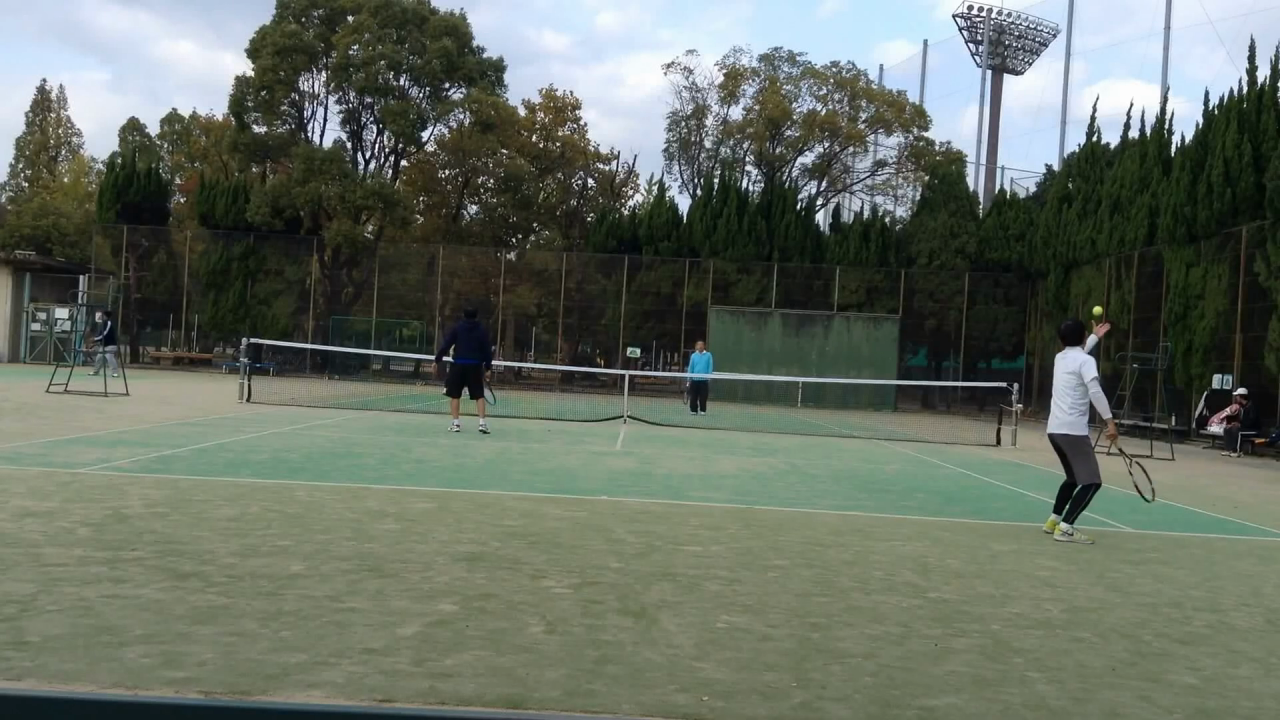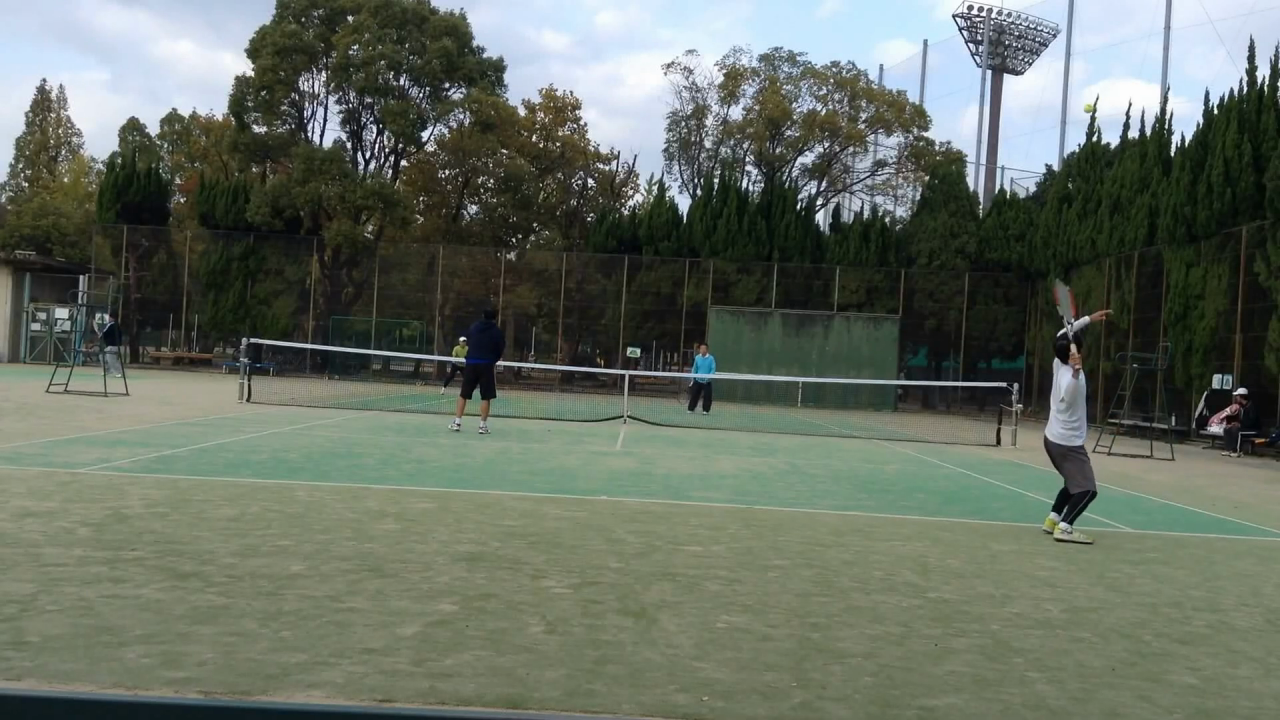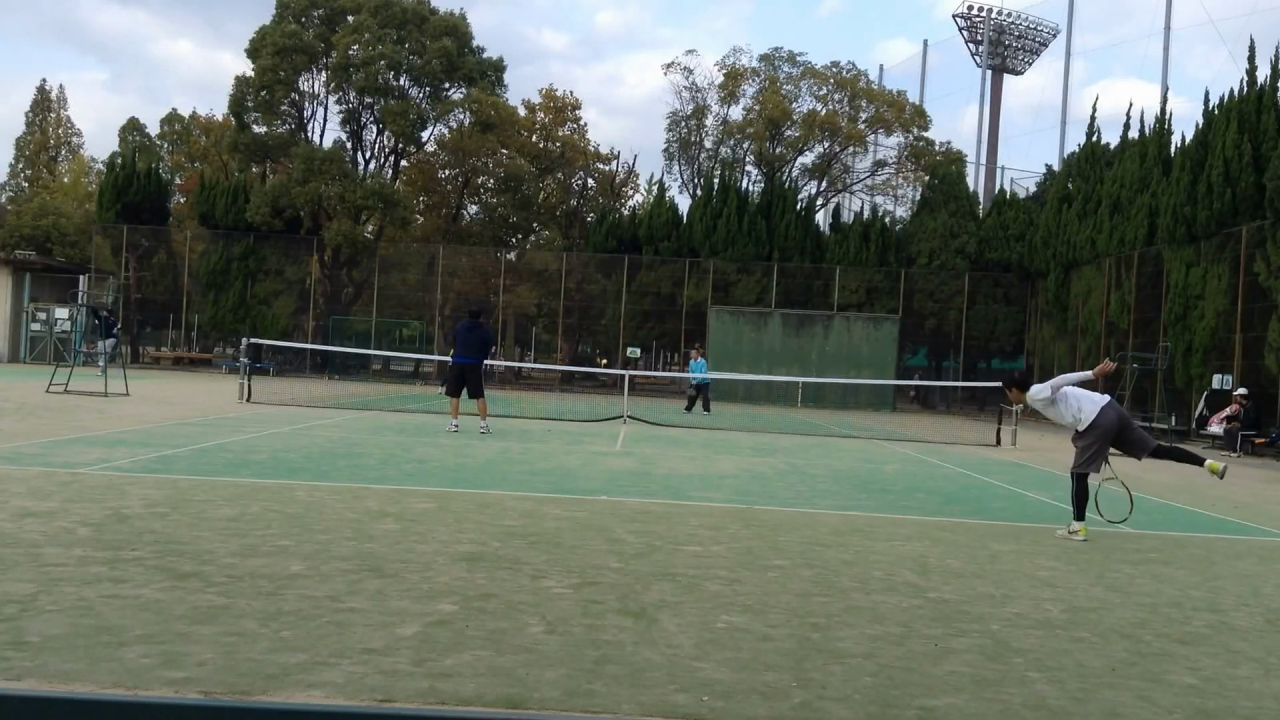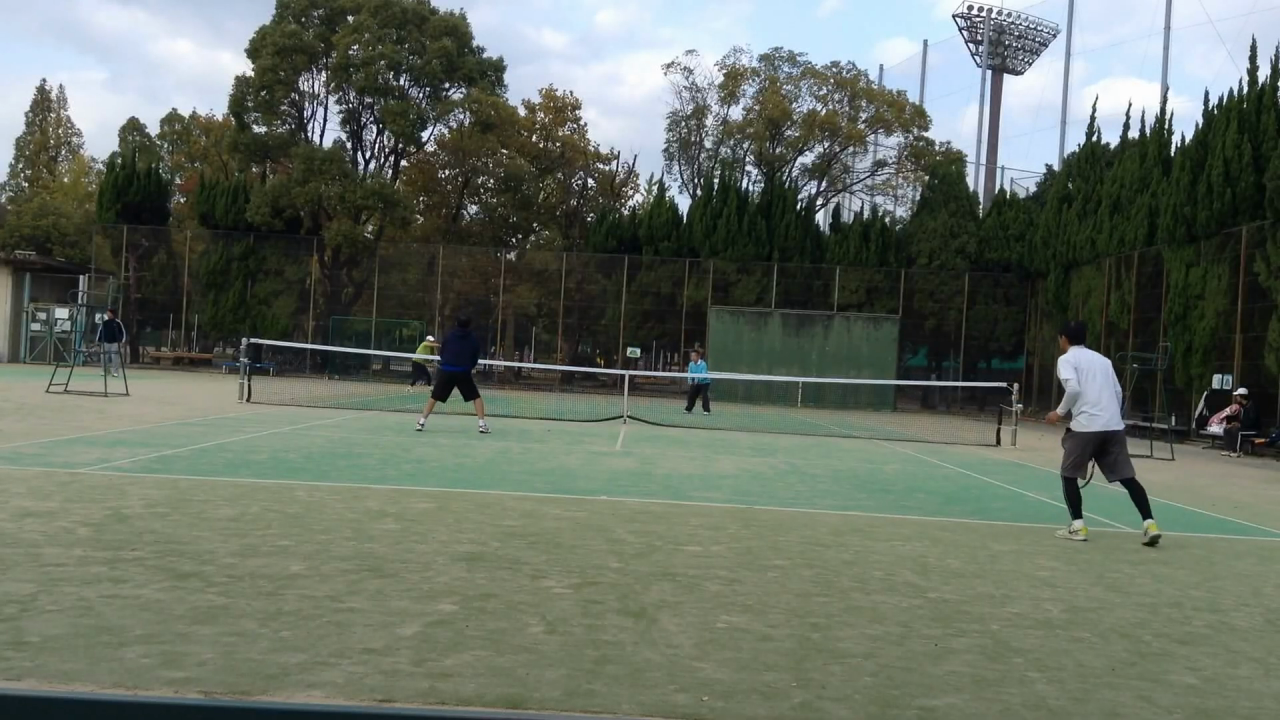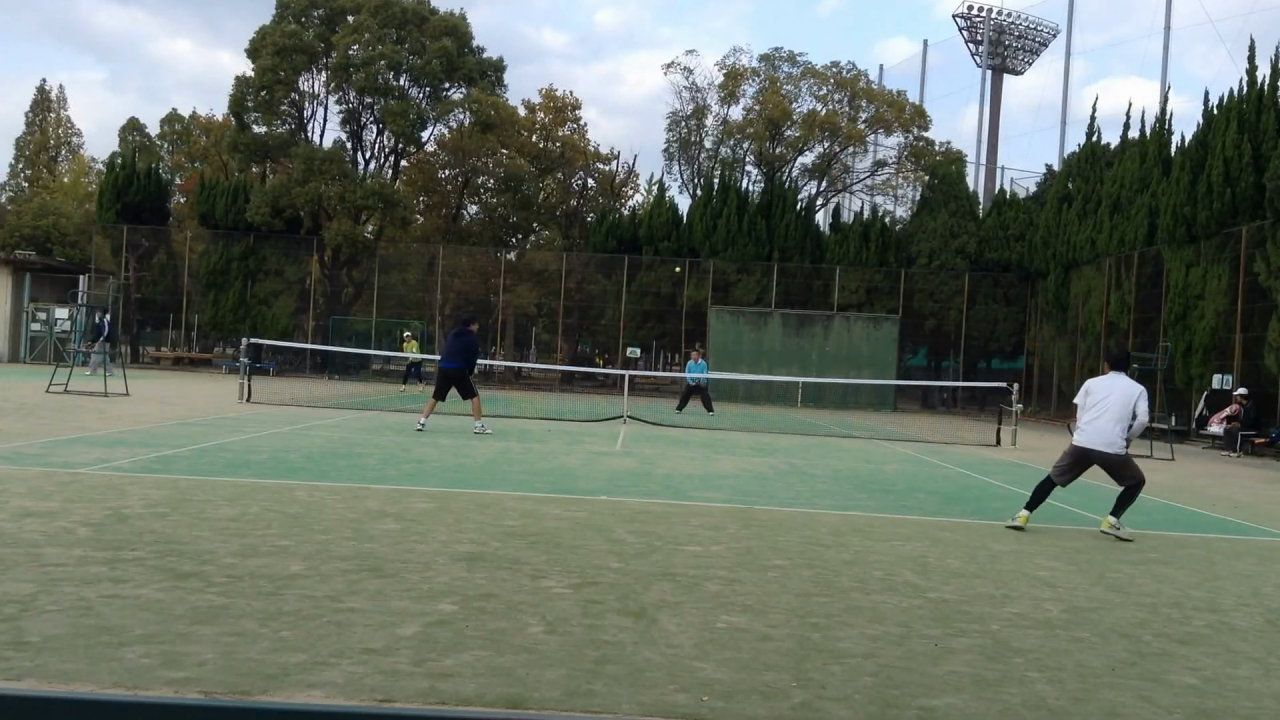
dt=0.7s
person 1, frame 1
left shoulder: (1060, 358)
right shoulder: (1085, 361)
right elbow: (1095, 392)
left wrist: (1096, 337)
right wrist: (1110, 421)
left hip: (1054, 428)
right hip: (1073, 430)
left knee: (1074, 477)
right knee: (1092, 481)
left ankle: (1053, 520)
right ankle: (1065, 528)
person 1, frame 2
left shoulder: (1060, 359)
right shoulder: (1073, 377)
left elbow: (1063, 334)
right elbow: (1066, 396)
left wrist: (1089, 319)
right wrist: (1075, 372)
left hip: (1053, 439)
right hip: (1068, 443)
left knee: (1073, 482)
right knee: (1087, 490)
left ankle: (1053, 519)
right ankle: (1064, 527)
person 1, frame 3
left shoulder: (1036, 394)
right shoulder: (1042, 391)
left elbow: (1063, 380)
left wrist: (1092, 374)
left hip: (1097, 421)
right hip: (1111, 409)
left knee: (1079, 473)
right knee: (1155, 449)
left ankle: (1078, 527)
right ankle: (1209, 464)
person 1, frame 4
left shoulder: (1066, 359)
right shoulder: (1103, 360)
left elbow: (1073, 389)
right elbow: (1118, 392)
left wrist: (1060, 412)
left hip: (1085, 427)
right hip: (1114, 426)
left knee: (1069, 475)
right knee: (1127, 478)
left ankle: (1077, 526)
right ankle: (1150, 525)
person 1, frame 5
left shoulder: (1091, 384)
right shoulder: (1138, 389)
left elbow: (1079, 416)
right elbow: (1143, 421)
right wrist: (1126, 438)
left hip: (1081, 443)
right hip: (1112, 449)
left knee: (1054, 479)
right knee: (1136, 482)
left ankle: (1023, 515)
right ankle: (1112, 522)
